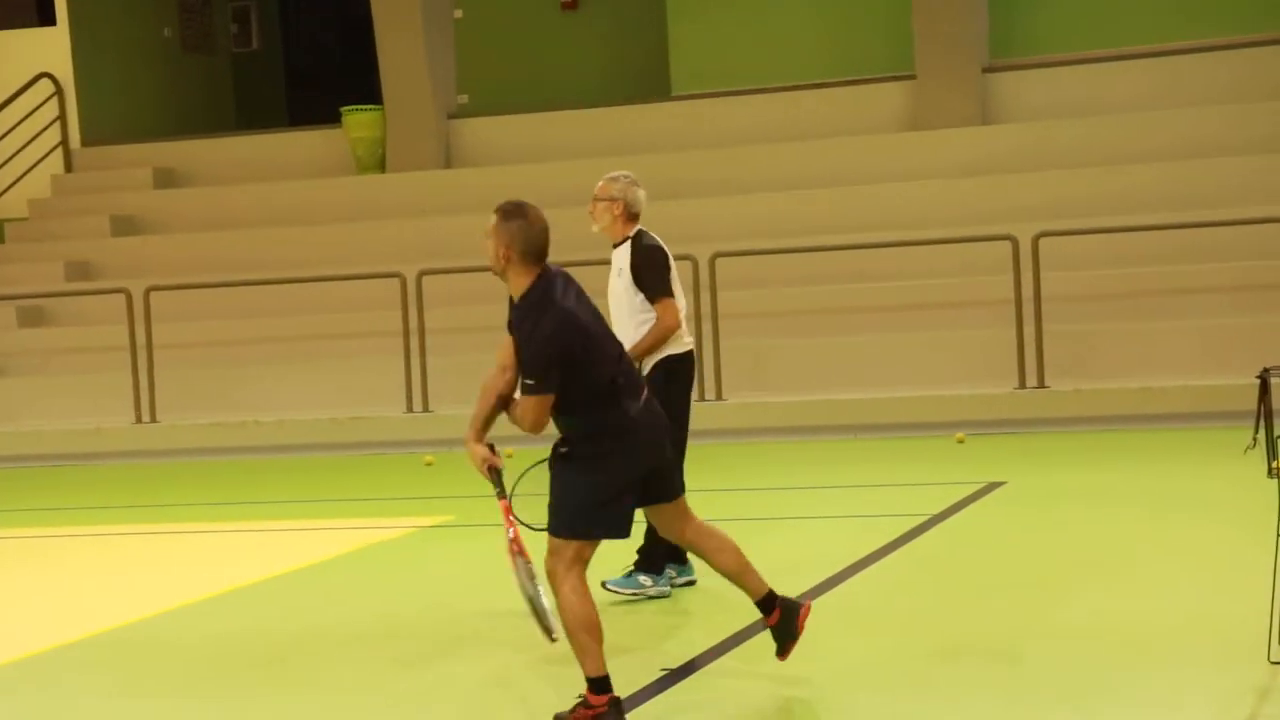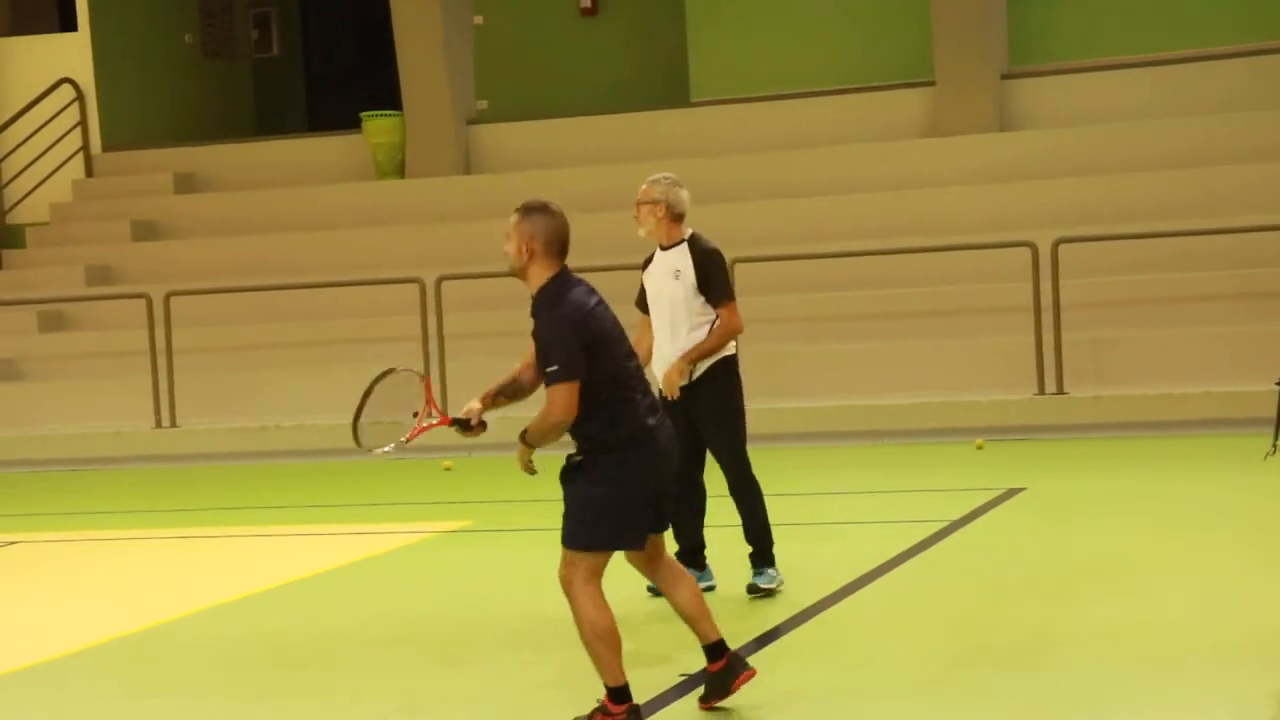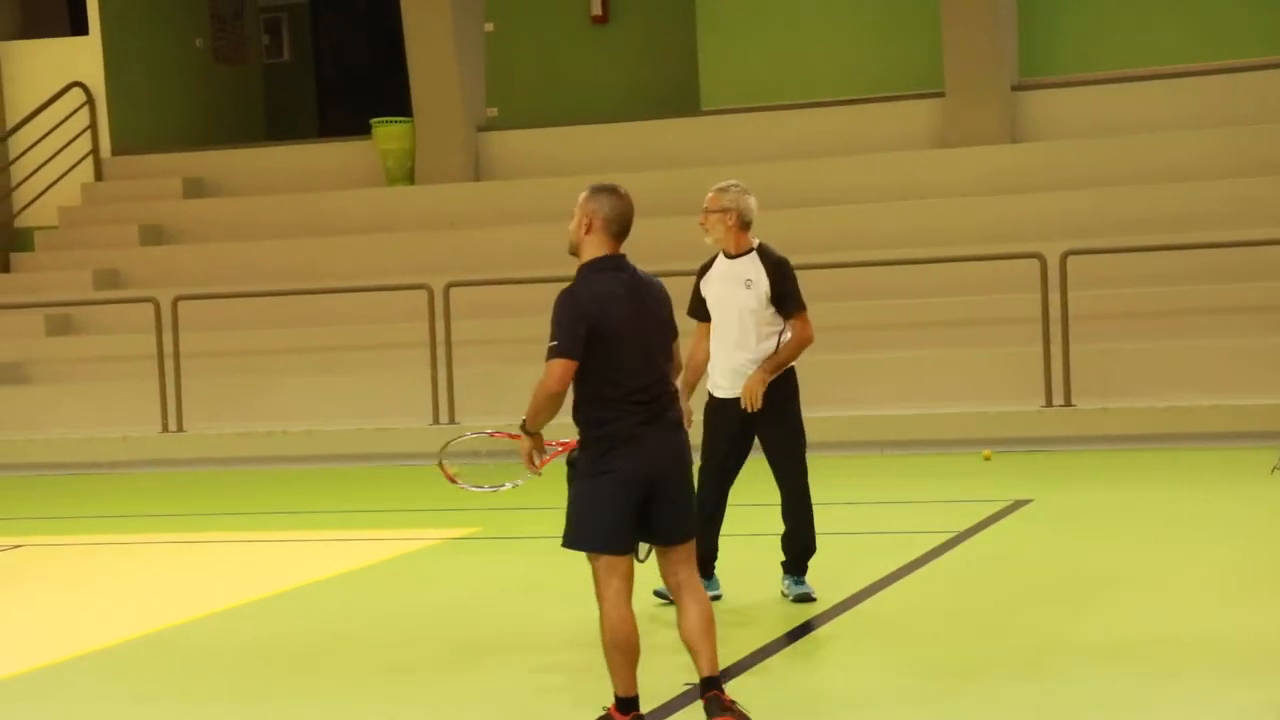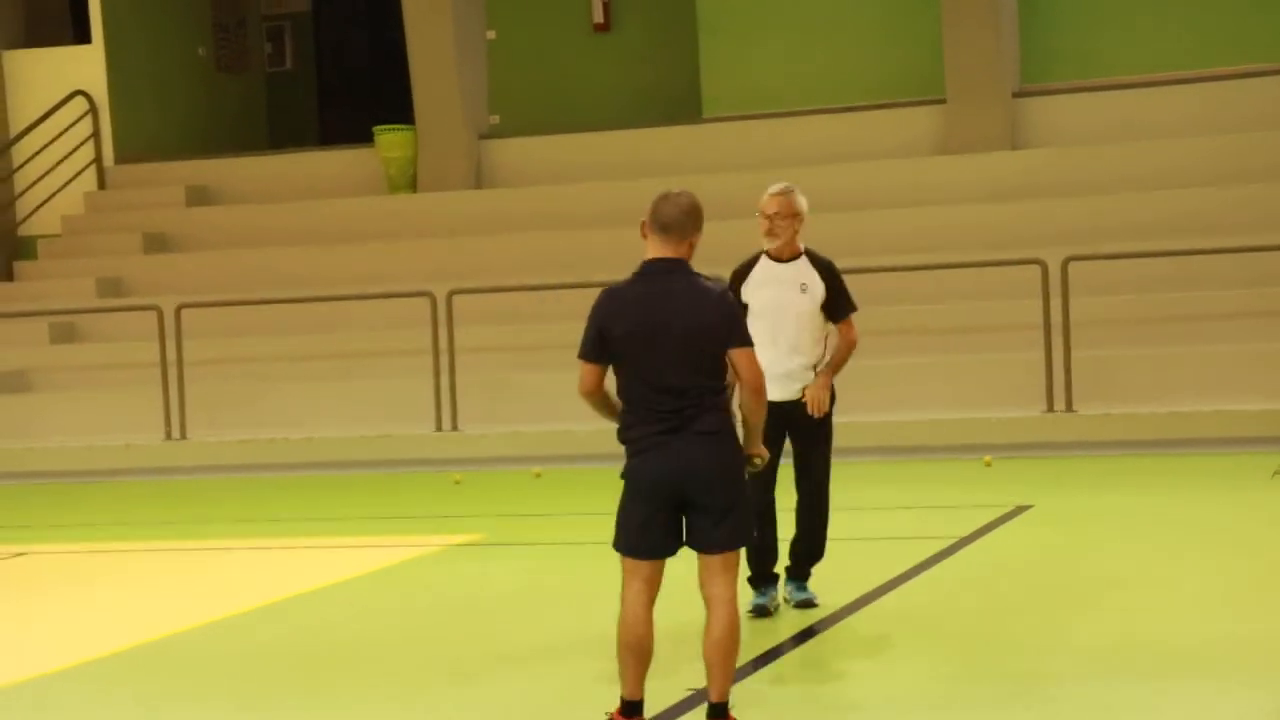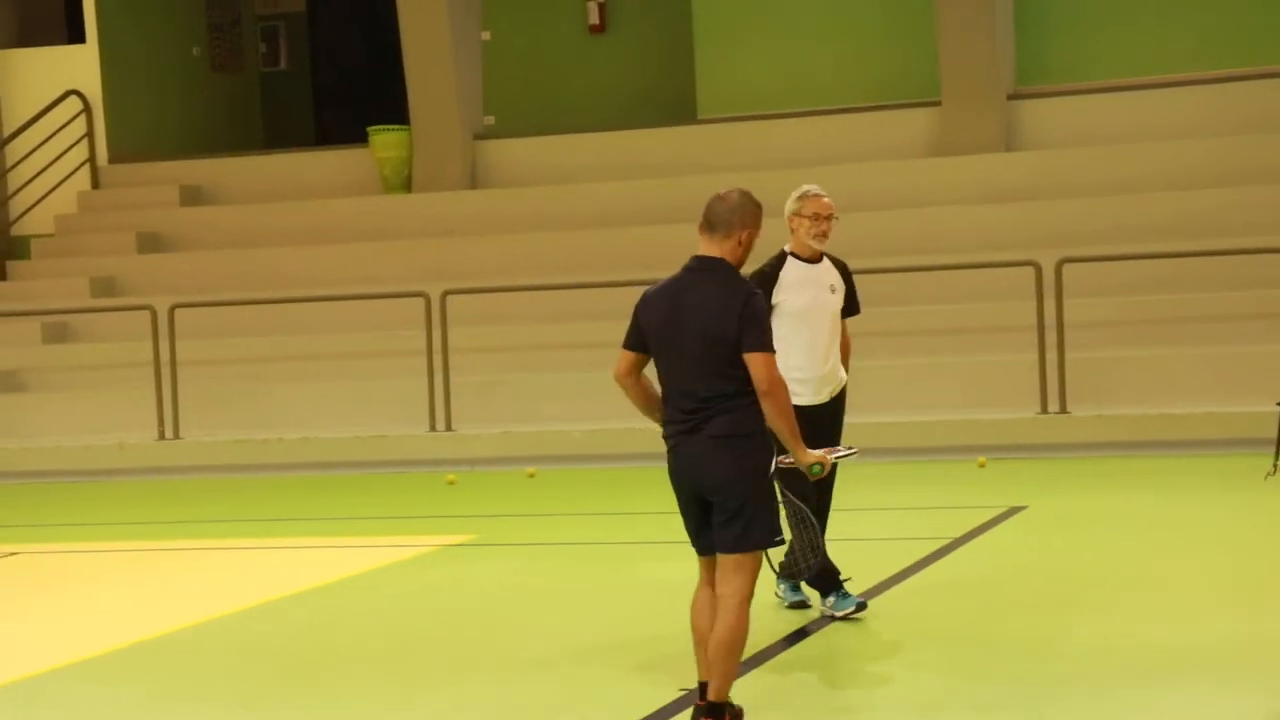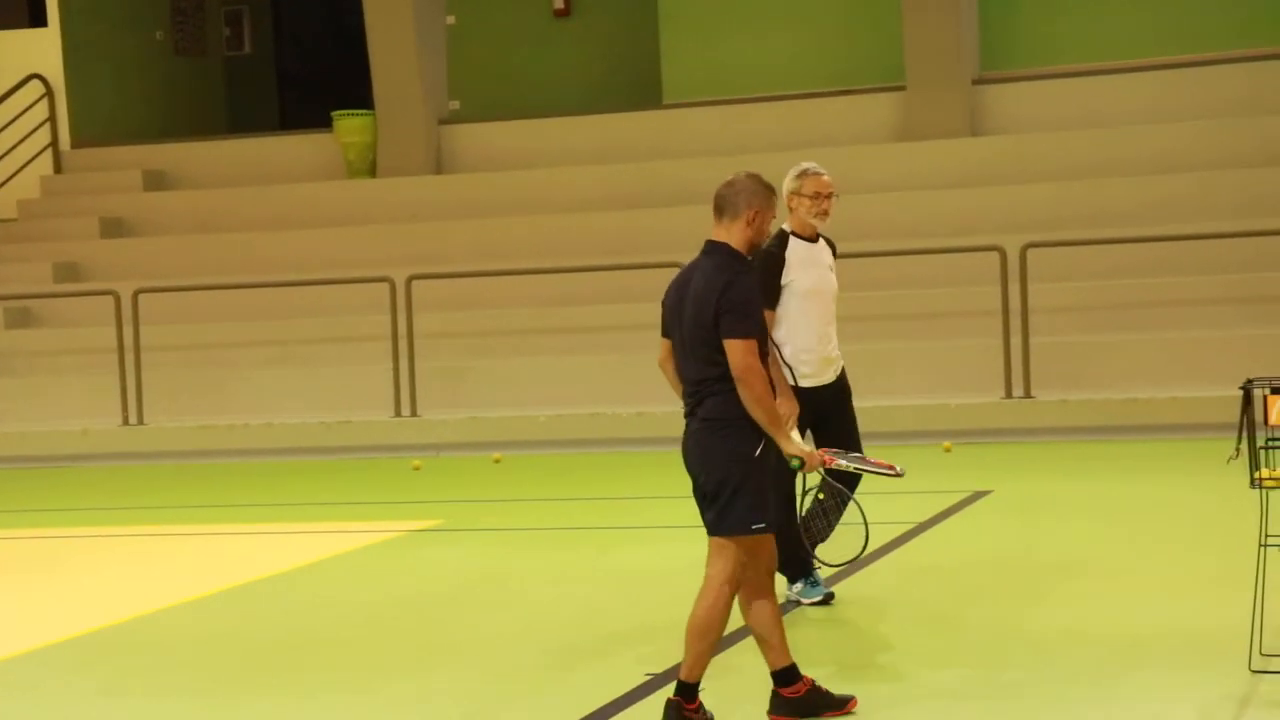
dt=0.4s
person 1, frame 1
left shoulder: (544, 329)
right shoulder: (544, 285)
left elbow: (531, 421)
right elbow: (503, 369)
left wrist: (506, 403)
right wrist: (475, 433)
left hip: (603, 452)
right hip: (639, 428)
left knee: (563, 569)
right knee: (682, 528)
right ankle: (777, 609)
person 1, frame 2
left shoulder: (561, 316)
right shoulder: (568, 295)
left elbow: (561, 411)
right elbow: (530, 372)
left wrist: (527, 443)
right wrist: (484, 401)
left hip: (618, 458)
right hip: (650, 443)
left knee: (579, 578)
right knee: (653, 558)
right ankle: (721, 662)
person 1, frame 3
left shoulder: (578, 298)
right shoulder: (653, 289)
left elbow: (554, 386)
left wrist: (530, 431)
left hip: (610, 459)
right hip: (668, 447)
left knee: (614, 588)
right knee: (682, 574)
person 1, frame 4
left shoulder: (613, 302)
right shoulder: (717, 298)
left elbow: (589, 386)
right elbow: (752, 381)
right wrist: (753, 440)
left hip: (648, 461)
right hip: (714, 457)
left knee: (638, 594)
right knee: (720, 591)
person 1, frame 5
left shoulder: (655, 298)
right shoulder: (743, 298)
left elbow: (625, 373)
right elbow: (767, 385)
right wrist: (798, 449)
left hip: (684, 456)
right hip: (738, 456)
left knee: (710, 580)
right knee: (734, 592)
person 1, frame 6
left shoulder: (683, 281)
right shoulder: (735, 281)
left elbow: (667, 358)
right elbow: (745, 371)
right wrist: (784, 439)
left hip: (702, 439)
right hip: (735, 442)
left knee: (757, 569)
right knee: (726, 575)
person 2, frame 1
left shoulder: (646, 250)
right shoulder: (625, 254)
left elbow: (669, 320)
left wrist: (624, 361)
left hip: (666, 370)
right hip: (648, 373)
left ankle: (652, 570)
right ankle: (674, 562)
person 2, frame 2
left shoulder: (703, 255)
right shoulder: (652, 264)
left elbow: (732, 323)
right elbow: (649, 331)
left wrist: (685, 360)
left hip: (712, 378)
right hip: (674, 386)
left knee: (736, 469)
right knee: (681, 477)
left ankle: (763, 564)
right ankle: (693, 567)
person 2, frame 3
left shoulder: (773, 265)
right shoulder: (708, 274)
left elbow: (803, 333)
right elbow: (702, 340)
left wrist: (763, 374)
right wrist: (683, 395)
left hip: (772, 392)
right hip: (722, 396)
left knee: (793, 483)
right knee: (711, 486)
left ankle: (795, 573)
right ankle: (702, 576)
person 2, frame 4
left shoulder: (821, 271)
right shoulder: (746, 274)
left elbow: (848, 335)
left wrist: (825, 378)
left hip: (810, 397)
right hip: (761, 398)
left knee: (813, 492)
right knee: (757, 490)
left ankle: (798, 578)
right ankle: (763, 582)
person 2, frame 5
left shoulder: (838, 272)
right shoulder: (768, 276)
left wrist: (844, 381)
left hip: (829, 400)
right hip: (787, 405)
left knee: (820, 498)
right knee: (801, 497)
left ankle: (791, 575)
right ankle: (829, 587)
person 2, frame 6
left shoulder: (827, 249)
right shoulder: (772, 255)
right wrist: (782, 391)
left hip: (831, 381)
right hip: (790, 386)
left knee: (848, 470)
right knee: (783, 483)
left ankle: (794, 549)
right ankle: (798, 572)
